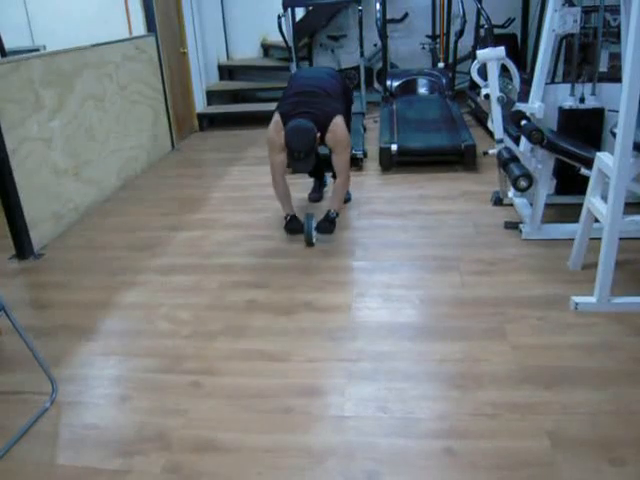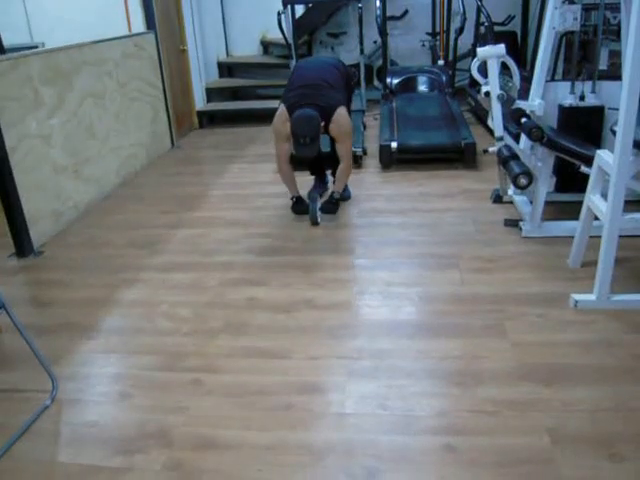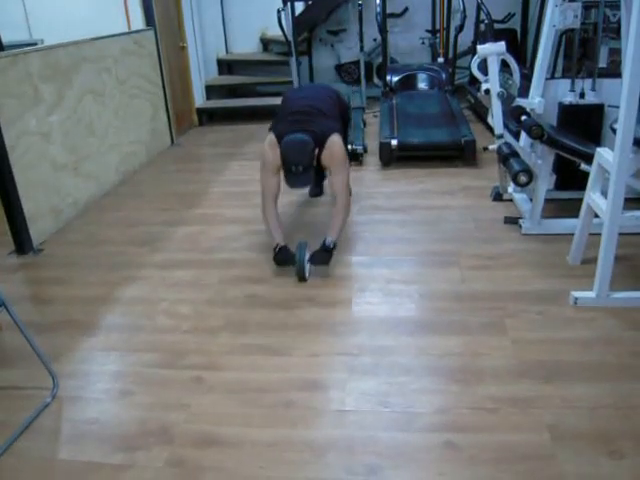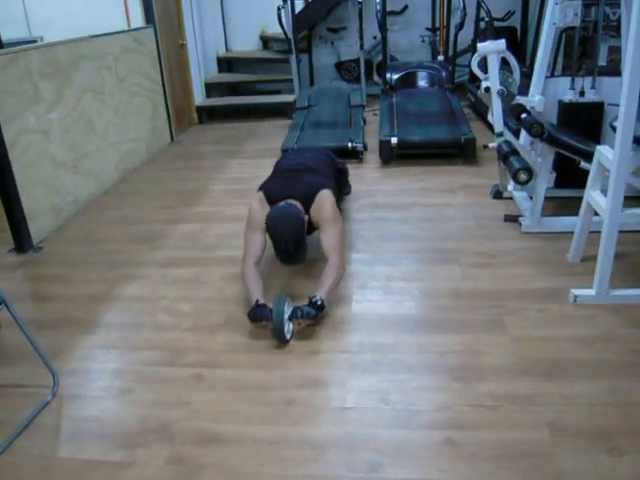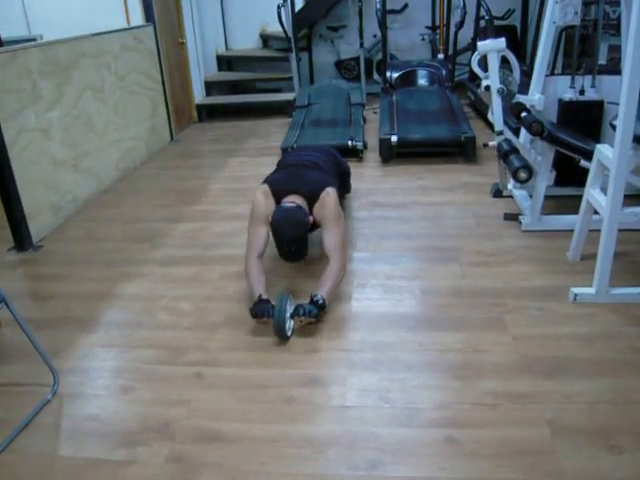
dt=0.5s
person 1, frame 1
left shoulder: (336, 128)
right shoulder: (276, 129)
left elbow: (343, 176)
right elbow: (278, 177)
left wrist: (331, 215)
right wrist: (290, 216)
left hip: (335, 81)
left knee: (341, 147)
right knee: (302, 158)
right ankle: (319, 179)
person 1, frame 2
left shoulder: (339, 119)
right shoulder: (282, 119)
left elbow: (346, 161)
right elbow: (283, 162)
left wrist: (334, 197)
right wrist: (296, 198)
left knee: (339, 139)
right knee: (307, 148)
left ankle: (338, 180)
right ankle: (320, 178)
person 1, frame 3
left shoulder: (333, 145)
right shoulder: (272, 147)
left elbow: (342, 200)
right elbow: (269, 202)
left wrist: (328, 246)
right wrist: (280, 247)
left hip: (331, 97)
right ankle: (318, 179)
person 1, frame 4
left shoulder: (323, 202)
right shoulder: (260, 205)
left elbow: (336, 260)
right elbow: (250, 262)
left wrist: (316, 302)
right wrist: (258, 304)
left hip: (326, 159)
person 1, frame 5
left shoulder: (326, 199)
right shoulder: (264, 198)
left elbow: (337, 259)
right elbow: (253, 256)
left wrist: (317, 302)
right wrist: (261, 299)
left hip: (329, 158)
right hip: (291, 159)
